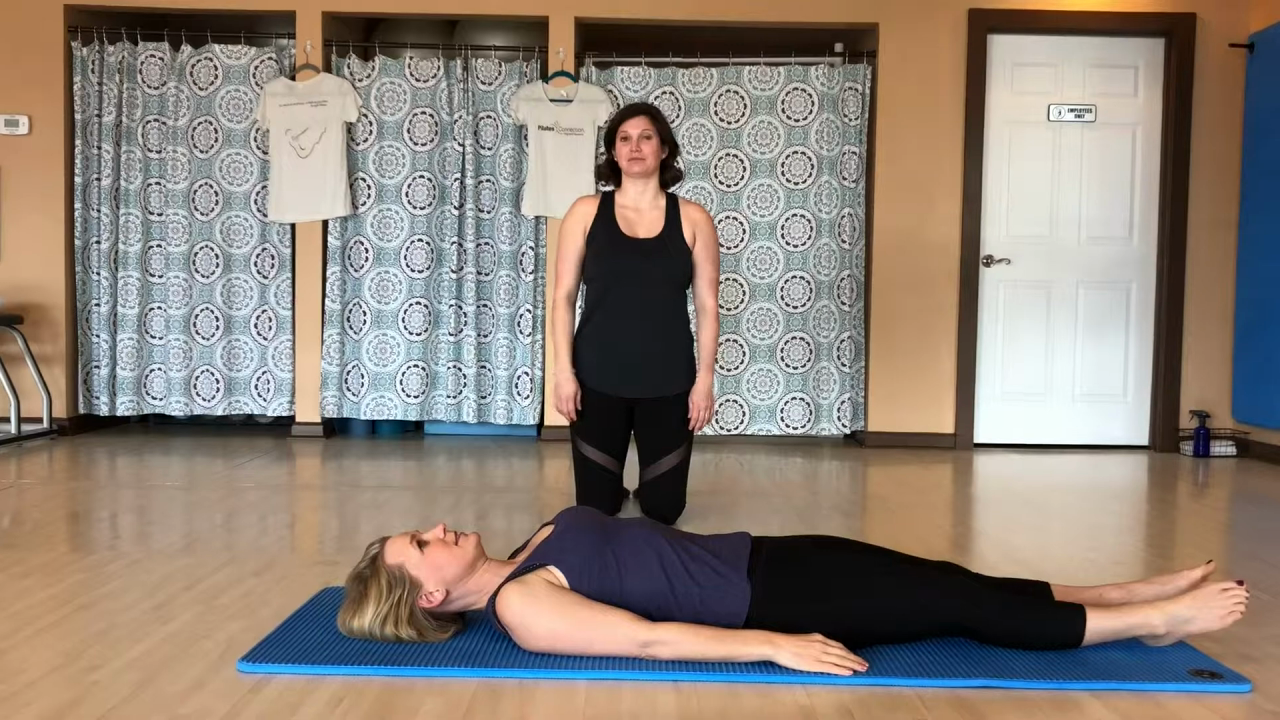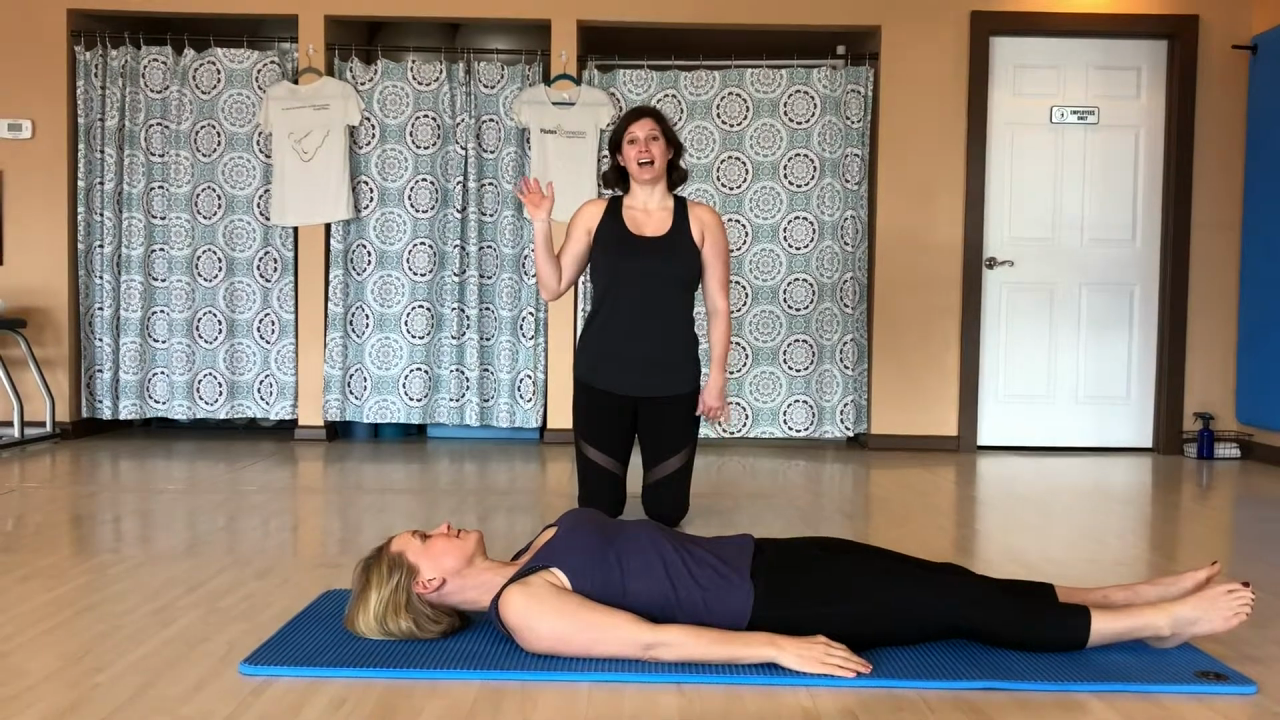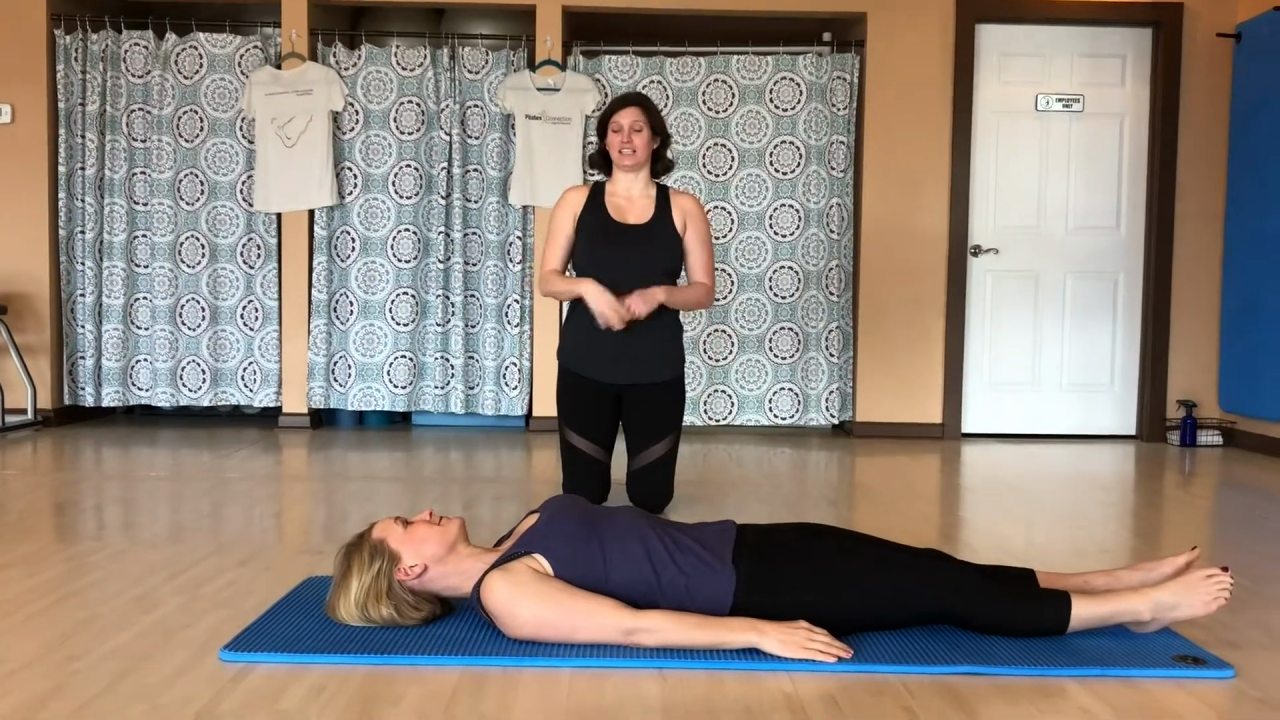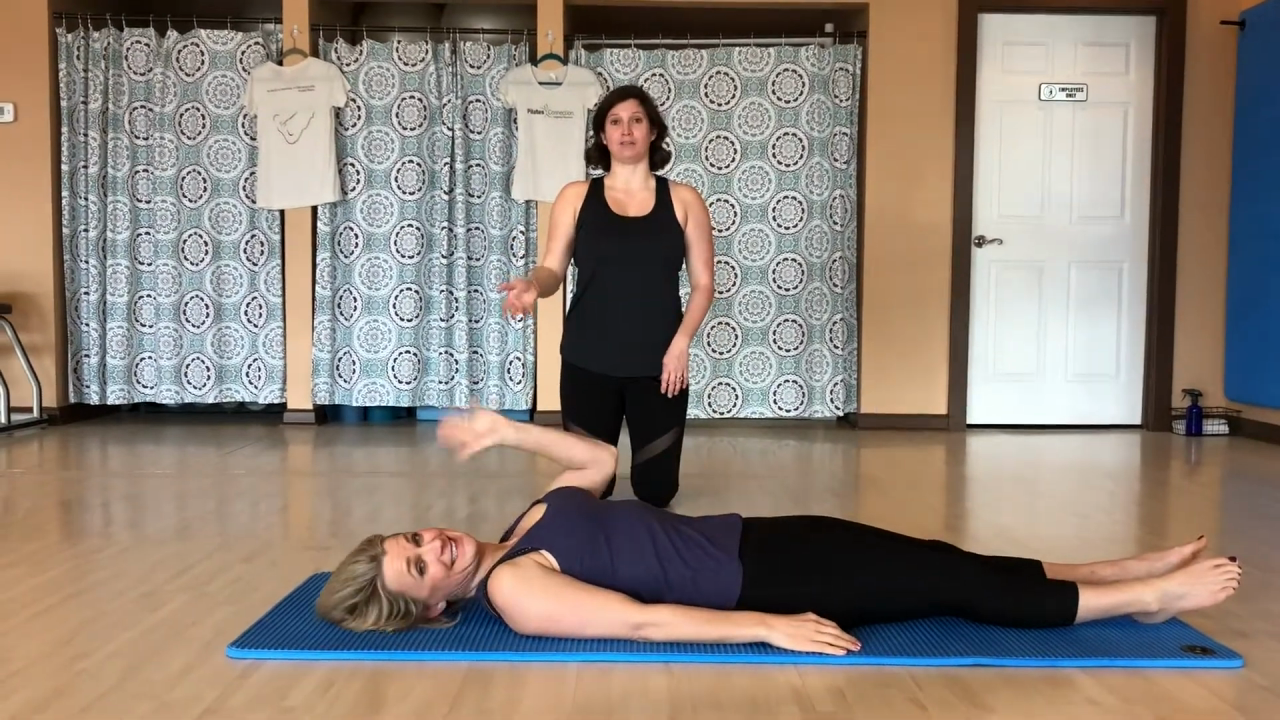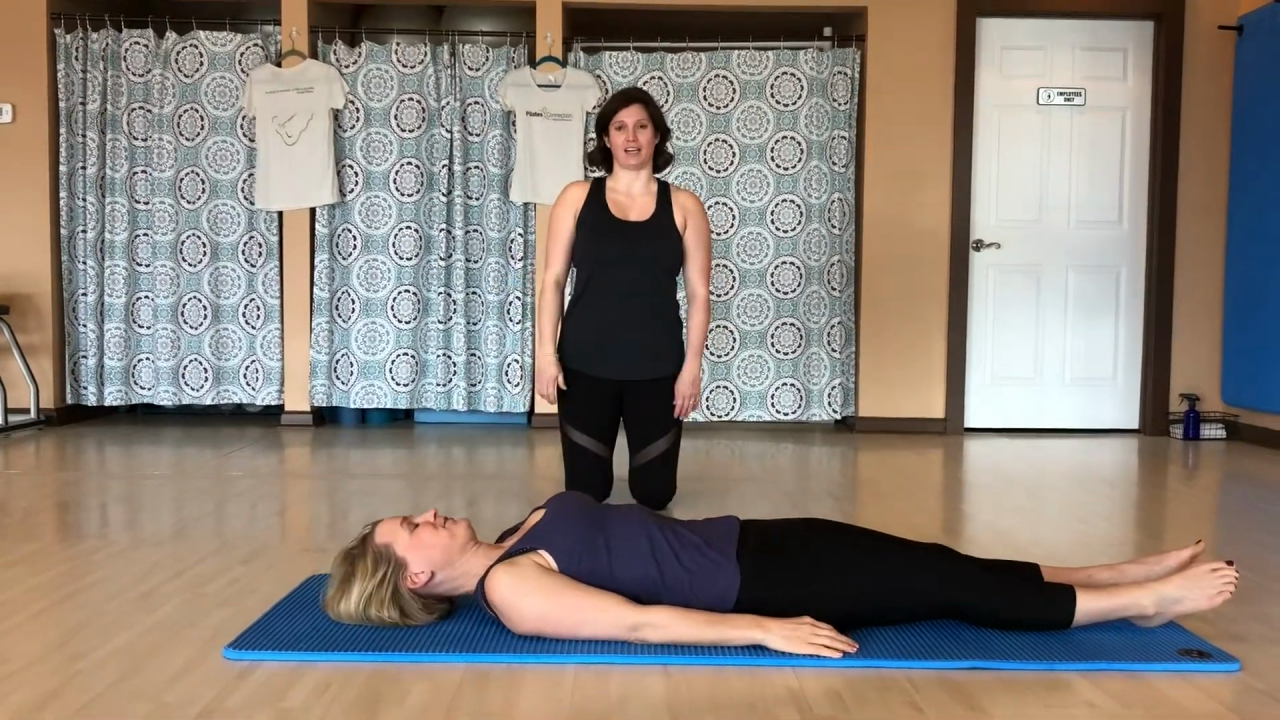
dt=1s
person 1, frame 1
left shoulder: (526, 562)
right shoulder: (522, 610)
right elbow: (650, 638)
right wrist: (774, 648)
left hip: (757, 557)
right hip: (755, 600)
left knee: (952, 584)
right knee: (961, 607)
left ankle: (1141, 594)
right ankle: (1155, 621)
person 1, frame 2
left shoulder: (528, 564)
right shoulder: (524, 611)
right elbow: (653, 640)
right wrist: (779, 647)
left hip: (759, 559)
right hip: (759, 604)
left knee: (953, 584)
right knee: (966, 610)
left ankle: (1151, 595)
right ankle: (1162, 622)
person 1, frame 3
left shoulder: (513, 549)
right shoulder: (507, 598)
right elbow: (637, 626)
right wrist: (763, 634)
left hip: (743, 545)
right hip: (742, 589)
left knee: (937, 570)
right knee: (949, 598)
left ankle: (1131, 581)
right ankle: (1140, 607)
person 1, frame 4
left shoulder: (527, 525)
right shoulder: (515, 596)
left elbow: (601, 461)
right elbow: (644, 621)
left wrist: (504, 432)
right wrist: (770, 627)
left hip: (750, 540)
right hip: (749, 588)
left knee: (945, 561)
right knee: (955, 590)
left ankle: (1138, 571)
right ankle: (1145, 599)
person 1, frame 5
left shoulder: (518, 542)
right shoulder: (511, 593)
right elbow: (639, 621)
right wrist: (767, 632)
left hip: (744, 541)
right hip: (747, 586)
left knee: (942, 566)
right knee: (952, 592)
left ankle: (1133, 578)
right ankle: (1142, 602)
person 2, frame 1
left shoulder: (693, 218)
right shoulder: (586, 212)
left elbow: (707, 305)
right elbow: (563, 296)
left wrist: (704, 379)
right wrist: (563, 369)
left hip: (668, 383)
right hip: (598, 380)
left knee: (664, 509)
right knee: (596, 507)
left ankle: (647, 493)
right ankle: (615, 493)
person 2, frame 2
left shoulder: (701, 219)
right shoulder: (595, 214)
left elbow: (718, 305)
right elbow: (552, 288)
left wrist: (717, 376)
right wrist: (541, 223)
left hip: (673, 383)
right hip: (601, 380)
left knee: (667, 511)
right knee: (598, 507)
person 2, frame 3
left shoulder: (683, 207)
right shoulder: (576, 200)
left elbow: (704, 291)
right elbow: (547, 280)
left wrist: (659, 295)
right wrist: (586, 287)
left hip: (657, 371)
right hip: (585, 368)
left knee: (651, 497)
right knee: (583, 494)
person 2, frame 4
left shoulder: (683, 199)
right shoulder: (576, 196)
left elbow: (702, 283)
right elbow: (553, 270)
left wrist: (681, 343)
right wrist: (532, 284)
left hip: (657, 364)
right hip: (588, 362)
left knee: (656, 490)
person 2, frame 5
left shoulder: (684, 205)
right shoulder: (577, 197)
left elbow: (698, 292)
right elbow: (553, 280)
left wrist: (692, 365)
right wrist: (546, 354)
left hip: (657, 368)
right hip: (586, 365)
left knee: (654, 494)
right knee: (586, 492)
